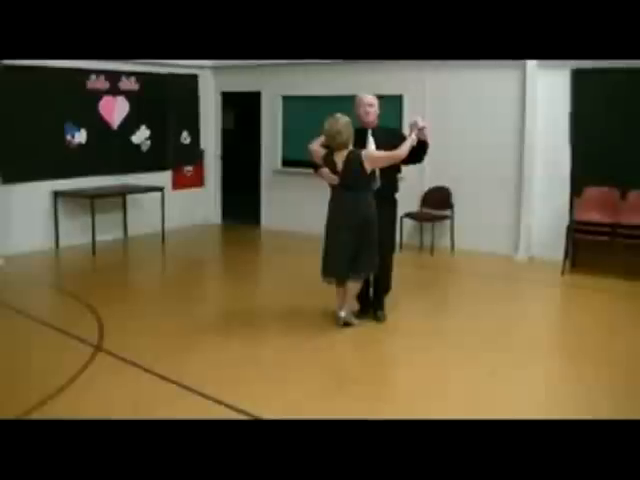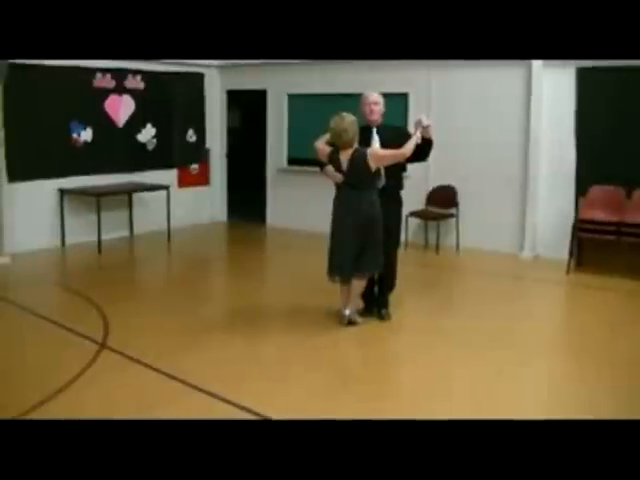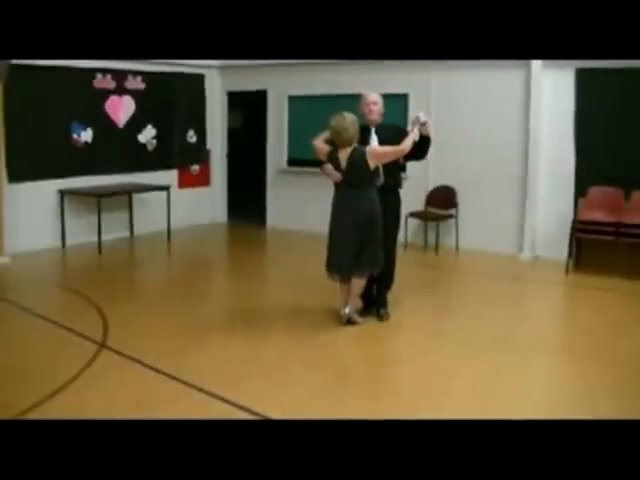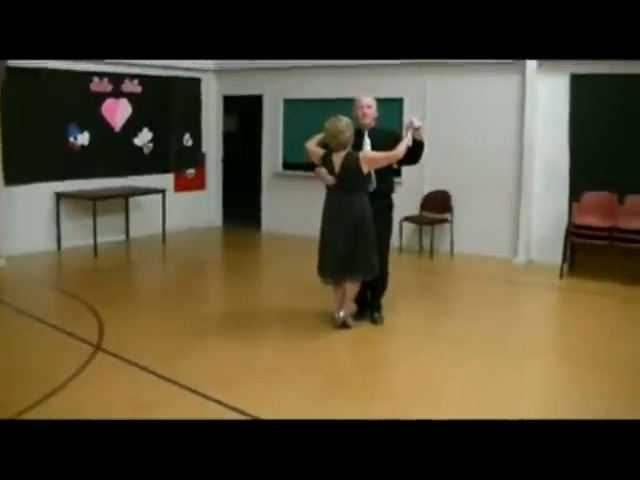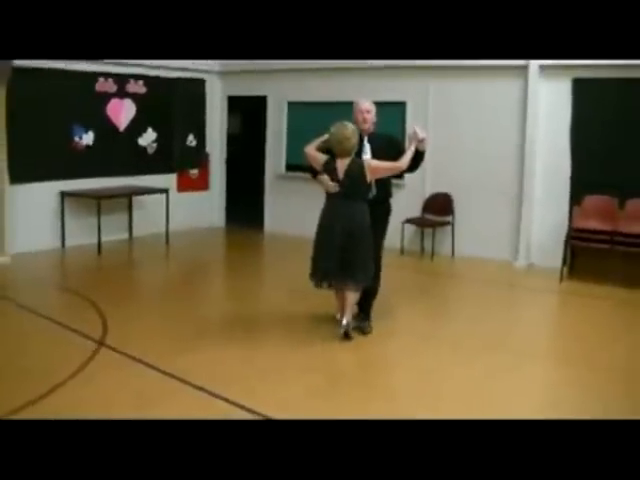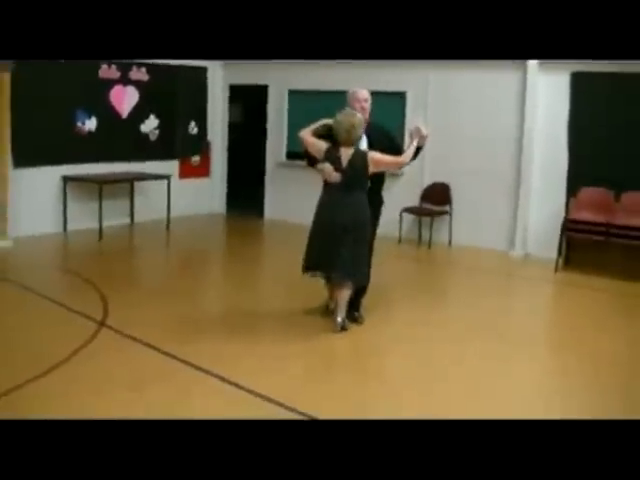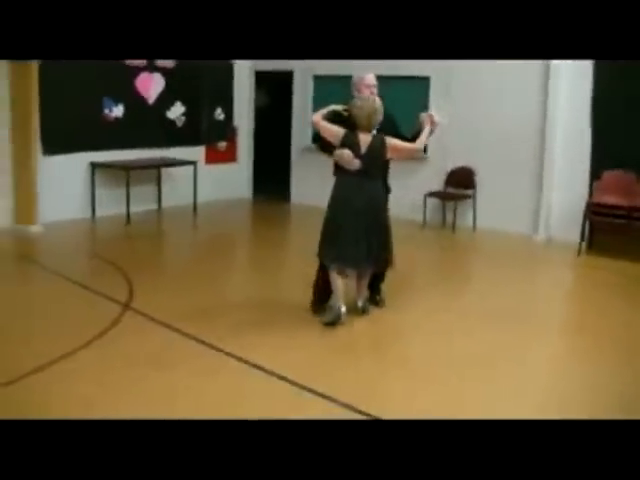
dt=0.4s
person 1, frame 1
left shoulder: (392, 135)
left elbow: (414, 157)
left wrist: (421, 137)
right wrist: (323, 170)
left hip: (385, 203)
left knee: (384, 253)
left ankle: (379, 302)
right ankle: (364, 301)
person 1, frame 2
left shoulder: (397, 133)
left elbow: (418, 155)
left wrist: (425, 135)
right wrist: (328, 168)
left hip: (390, 201)
left knee: (389, 251)
left ankle: (383, 301)
right ankle: (368, 300)
person 1, frame 3
left shoulder: (396, 132)
left elbow: (418, 153)
left wrist: (423, 132)
left hip: (388, 200)
left knee: (387, 250)
left ankle: (381, 300)
right ankle: (368, 300)
person 1, frame 4
left shoulder: (389, 137)
left elbow: (411, 158)
left wrist: (417, 137)
right wrist: (320, 170)
left hip: (380, 204)
left knee: (379, 255)
left ankle: (375, 305)
right ankle: (362, 303)
person 1, frame 5
left shoulder: (388, 142)
left elbow: (409, 166)
left wrist: (419, 148)
right wrist: (321, 176)
left hip: (378, 209)
left knee: (372, 260)
left ankle: (365, 312)
right ankle: (361, 307)
person 1, frame 6
left shoulder: (381, 133)
right shoulder: (335, 130)
left elbow: (401, 158)
right elbow: (311, 150)
left wrist: (418, 144)
right wrist: (320, 165)
left hip: (370, 201)
left ankle: (354, 304)
person 1, frame 7
left shoulder: (386, 119)
right shoulder: (342, 116)
right elbow: (320, 137)
left wrist: (424, 130)
right wrist: (335, 151)
left ankle: (374, 288)
right ankle: (320, 296)
person 2, frame 1
left shoulder: (326, 157)
right shoulder: (364, 157)
left elbow: (313, 146)
right elbow: (399, 154)
left wrist: (329, 134)
right wrist: (413, 136)
left hip: (338, 212)
right hip: (362, 212)
left knee: (341, 259)
right knee: (359, 263)
left ankle: (340, 308)
right ankle: (346, 311)
person 2, frame 2
left shoulder: (331, 155)
right shoulder: (369, 155)
left elbow: (318, 143)
right elbow: (404, 153)
left wrist: (334, 132)
right wrist: (417, 135)
left hip: (343, 210)
right hip: (366, 211)
left knee: (345, 258)
right knee: (363, 262)
left ankle: (344, 306)
right ankle: (350, 309)
person 2, frame 3
left shoulder: (330, 155)
right shoulder: (368, 154)
left elbow: (317, 141)
right elbow: (403, 149)
left wrist: (333, 131)
right wrist: (415, 131)
left hip: (342, 209)
right hip: (366, 209)
left knee: (345, 257)
right knee: (363, 261)
left ankle: (344, 306)
right ankle: (350, 308)
person 2, frame 4
left shoulder: (323, 158)
right shoulder: (362, 159)
left elbow: (309, 144)
right elbow: (396, 154)
left wrist: (327, 133)
right wrist: (409, 136)
left hip: (333, 213)
right hip: (357, 214)
left knee: (337, 262)
right knee: (356, 265)
left ankle: (338, 310)
right ankle: (345, 312)
person 2, frame 5
left shoulder: (325, 164)
right shoulder: (366, 166)
left elbow: (308, 149)
right elbow: (401, 165)
left wrist: (327, 137)
right wrist: (413, 145)
left hip: (331, 220)
right hip: (357, 222)
left knee: (336, 268)
right knee: (356, 272)
left ankle: (341, 313)
right ankle: (347, 317)
person 2, frame 6
left shoulder: (327, 152)
right shoulder: (368, 158)
left elbow: (303, 134)
right elbow: (403, 161)
left wrist: (323, 122)
right wrist: (415, 141)
left hip: (329, 211)
right hip: (355, 214)
left knee: (329, 259)
right knee: (349, 265)
left ankle: (334, 302)
right ankle: (341, 315)
person 2, frame 7
left shoulder: (344, 137)
right shoulder: (386, 144)
left elbow: (315, 119)
right elbow: (417, 148)
left wrist: (331, 108)
right wrist: (427, 127)
left hip: (344, 200)
right hip: (372, 201)
left knee: (337, 252)
right knee: (367, 250)
left ankle: (338, 304)
right ankle: (361, 300)
